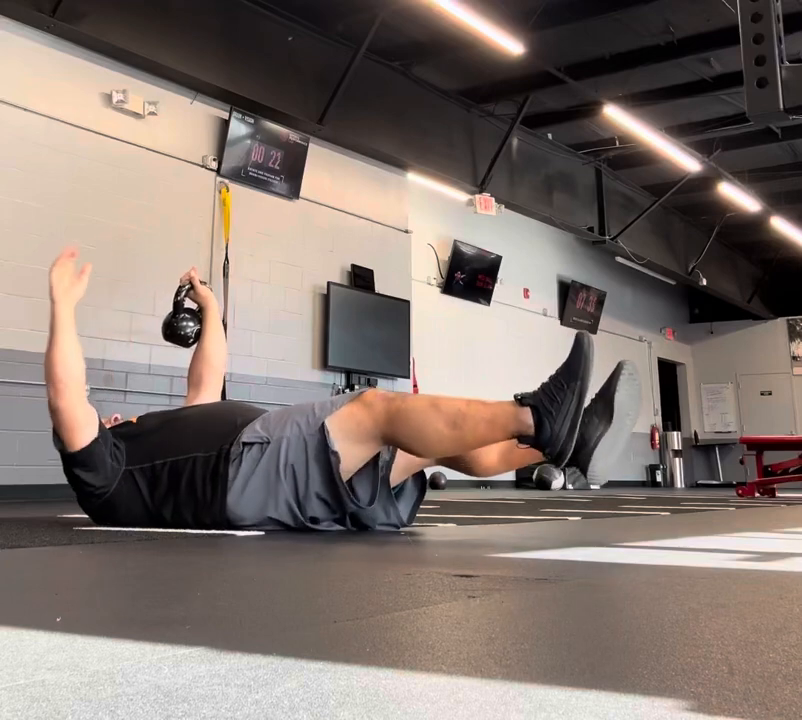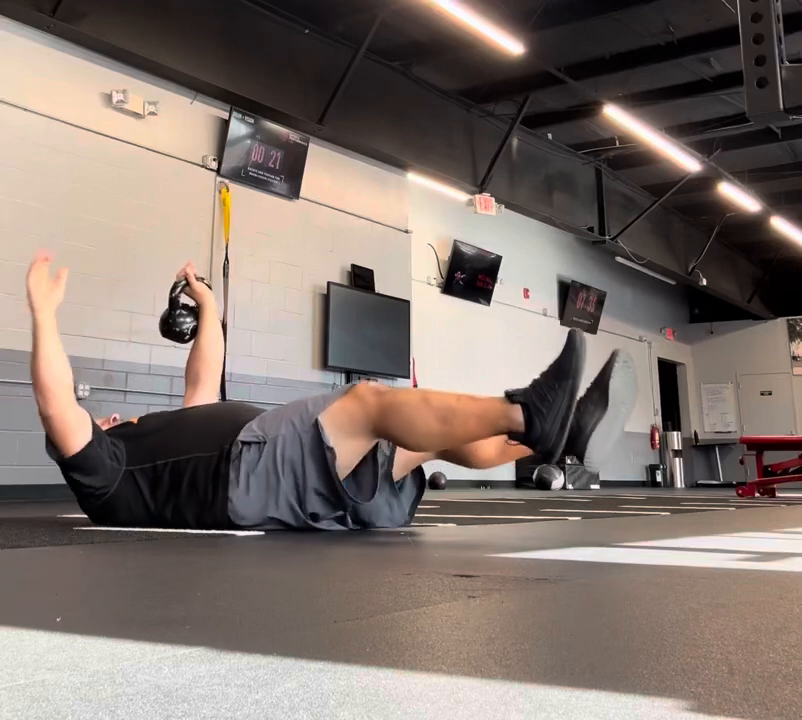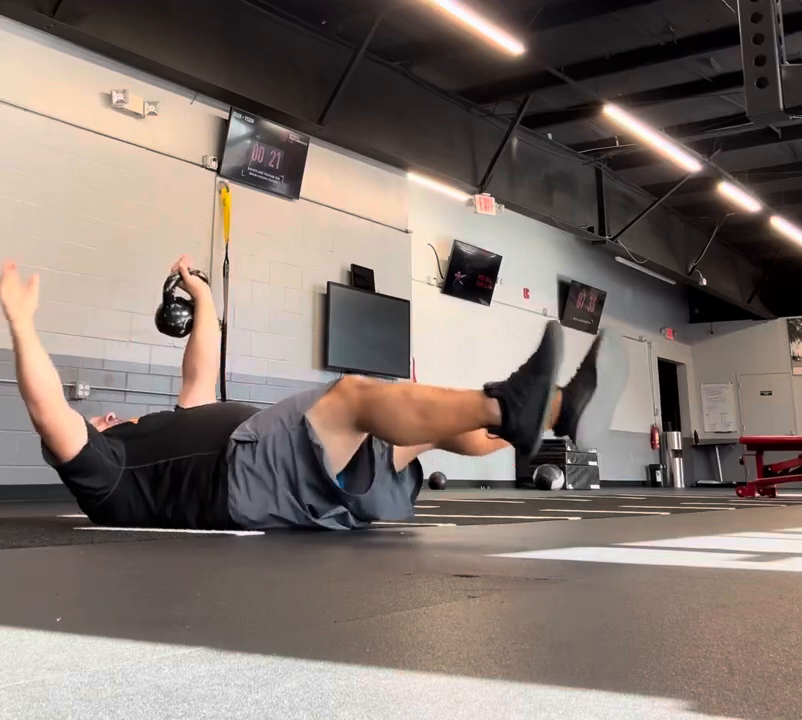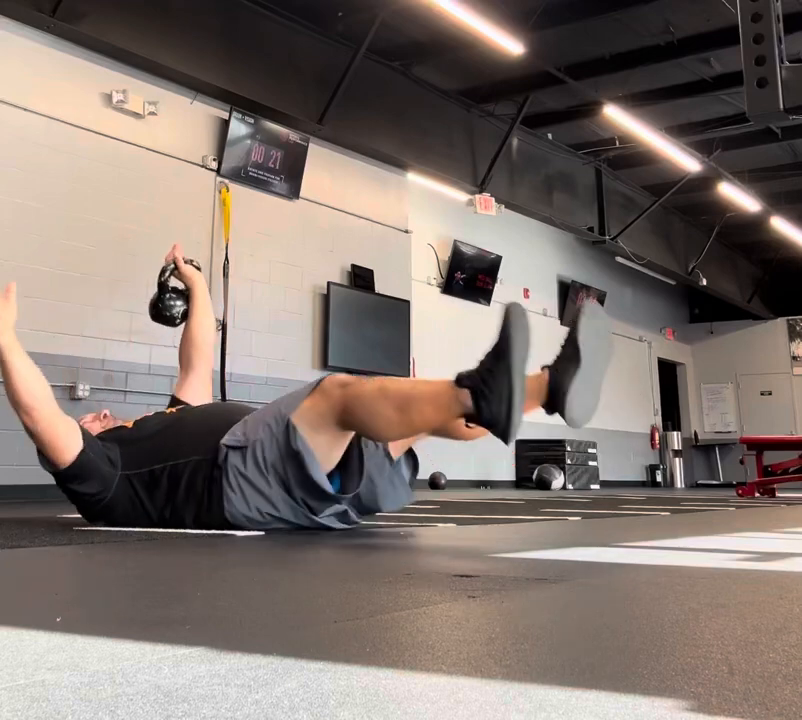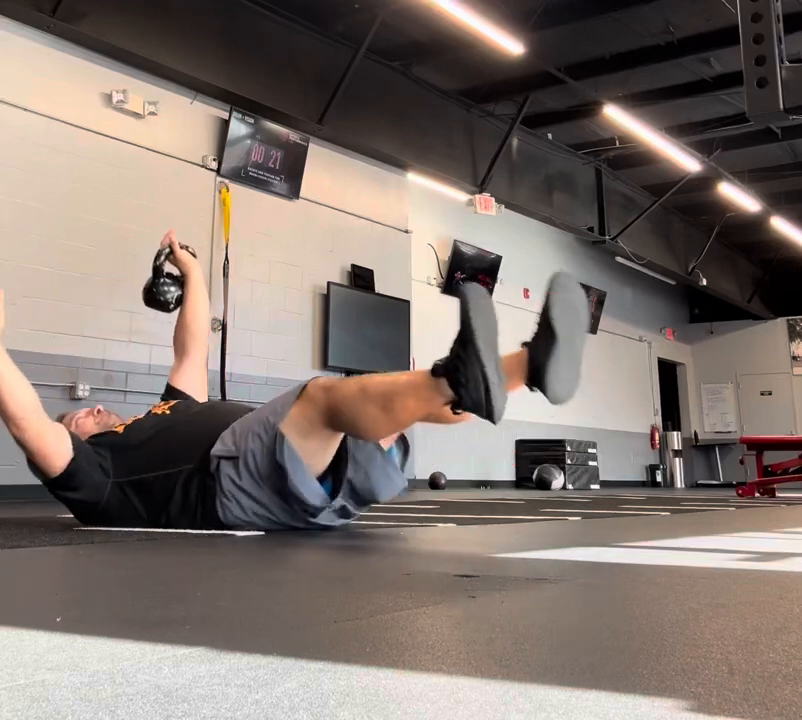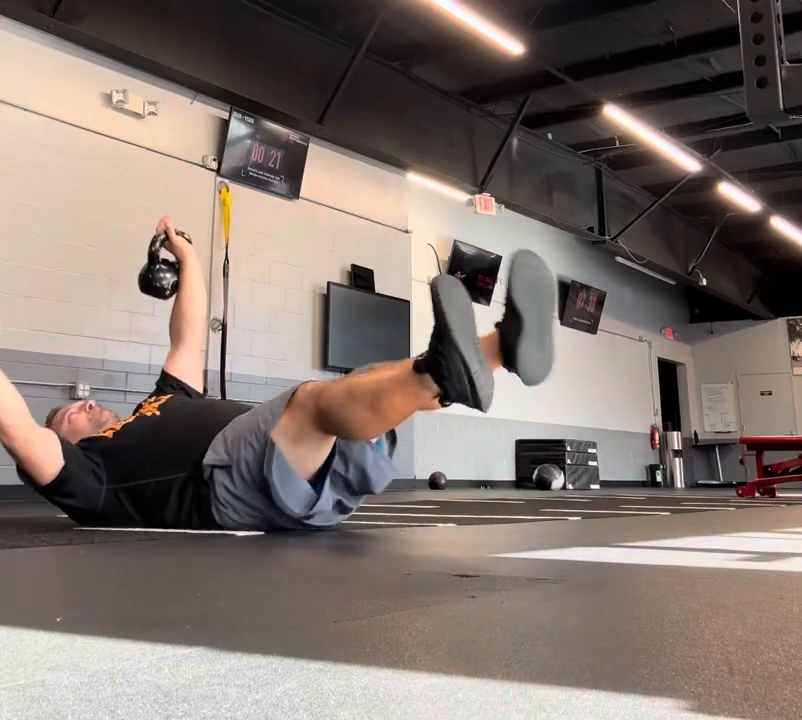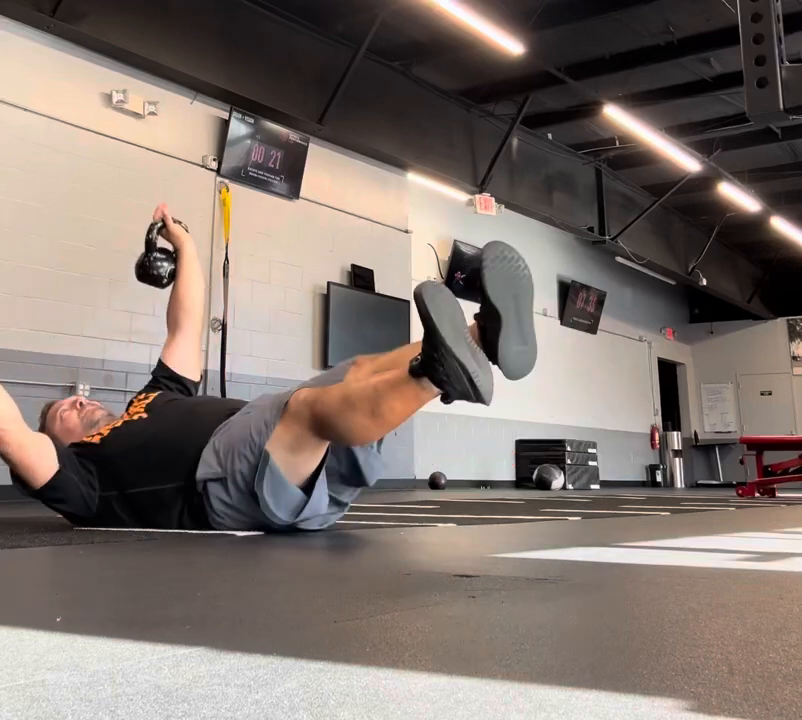
dt=0.1s
person 1, frame 1
left shoulder: (174, 434)
right shoulder: (106, 469)
left elbow: (205, 385)
right elbow: (68, 400)
left wrist: (211, 308)
right wrist: (64, 307)
left hip: (318, 487)
right hip: (251, 466)
left knee: (454, 439)
right knee: (377, 406)
left ankle: (573, 438)
right ankle: (537, 418)
person 1, frame 2
left shoulder: (163, 436)
right shoulder: (104, 468)
left elbow: (203, 384)
right elbow: (58, 405)
left wrist: (206, 304)
right wrist: (44, 313)
left hip: (317, 489)
right hip: (250, 465)
left knee: (450, 430)
right knee: (369, 400)
left ankle: (566, 428)
right ankle: (527, 415)
person 1, frame 3
left shoulder: (169, 430)
right shoulder: (103, 465)
left elbow: (202, 378)
right elbow: (50, 412)
left wrist: (202, 296)
left hip: (320, 483)
right hip: (249, 470)
left knee: (446, 416)
right knee: (357, 392)
left ankle: (563, 407)
right ankle: (503, 407)
person 1, frame 4
left shoulder: (168, 426)
right shoulder: (101, 468)
left elbow: (198, 369)
left wrist: (195, 285)
left hip: (313, 484)
right hip: (243, 471)
left knee: (435, 406)
right knee: (340, 392)
left ankle: (553, 387)
right ankle: (482, 396)
person 1, frame 5
left shoulder: (166, 414)
right shoulder: (91, 468)
left elbow: (192, 353)
left wrist: (192, 270)
left hip: (315, 472)
right hip: (238, 475)
left knee: (418, 388)
right knee: (329, 392)
left ankle: (533, 363)
right ankle: (461, 382)
person 1, frame 6
left shoulder: (160, 408)
right shoulder: (86, 470)
left elbow: (190, 340)
left wrist: (187, 257)
left hip: (306, 473)
right hip: (232, 479)
left knee: (400, 379)
right knee: (318, 399)
left ankle: (507, 344)
right ankle: (442, 374)
person 1, frame 7
left shoulder: (157, 397)
right shoulder: (78, 469)
left elbow: (186, 330)
left wrist: (184, 245)
right hip: (223, 470)
left knee: (374, 371)
right knee: (313, 403)
left ankle: (487, 339)
right ankle: (439, 374)
